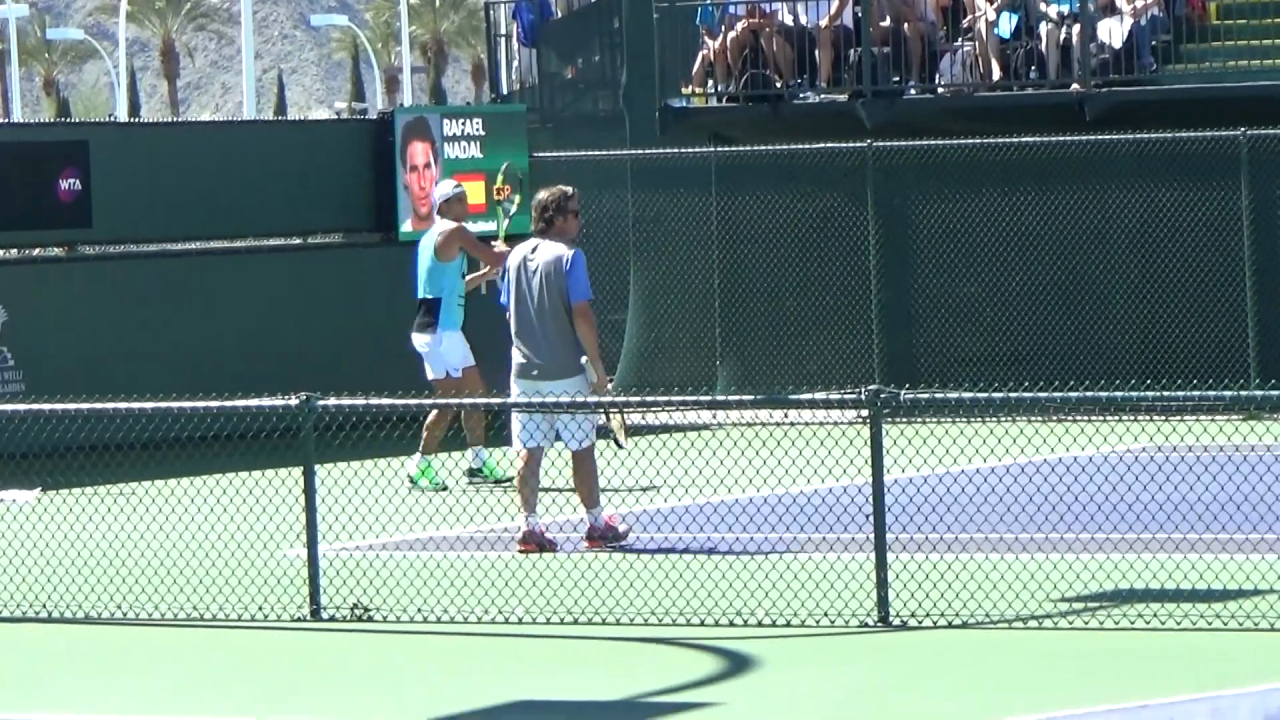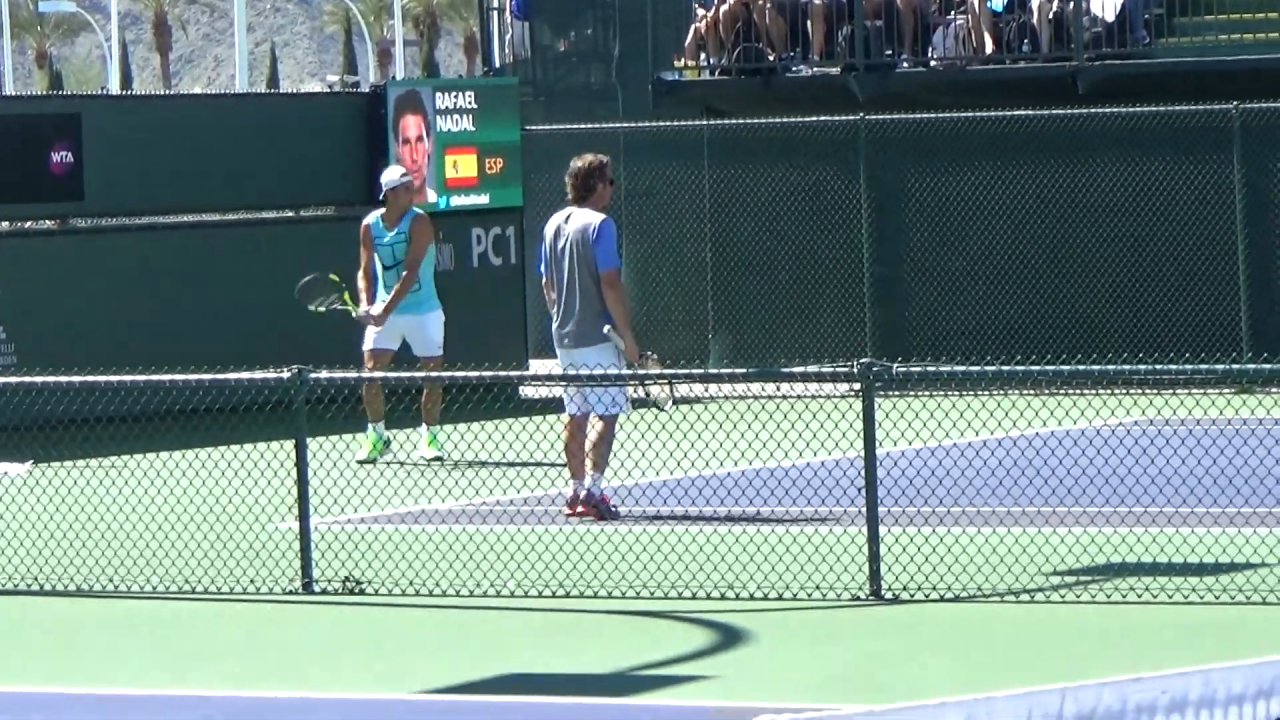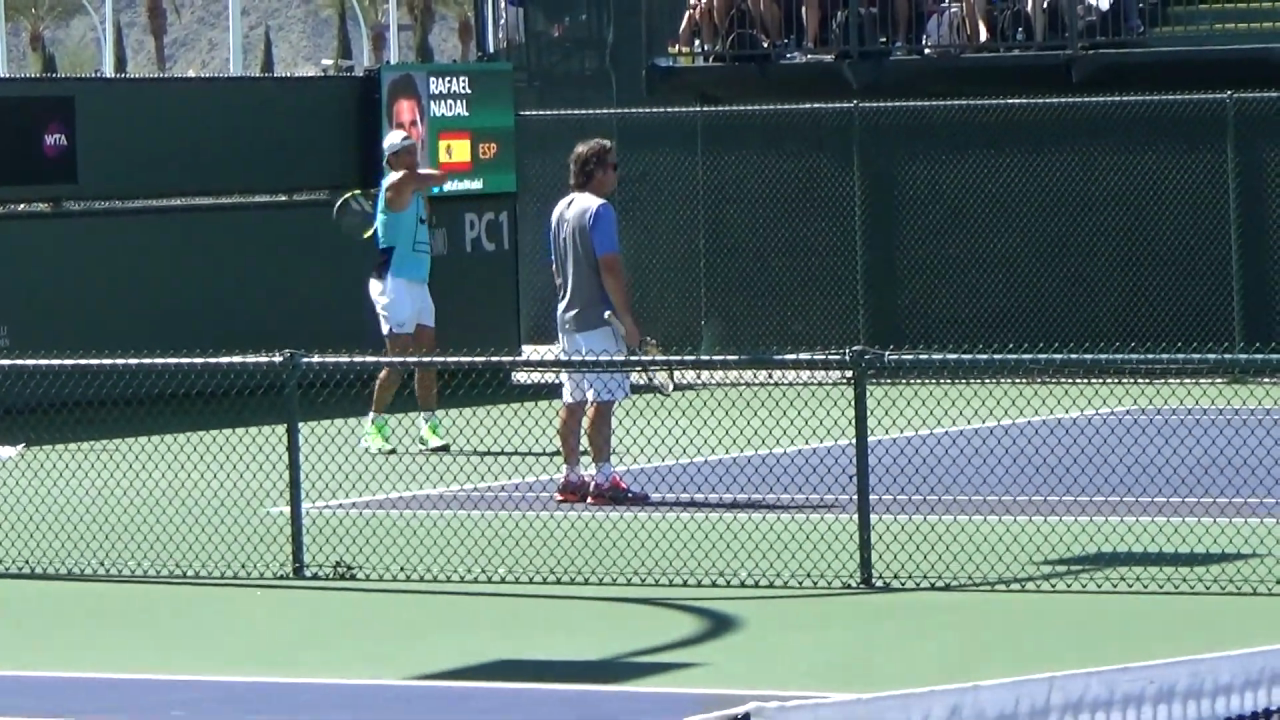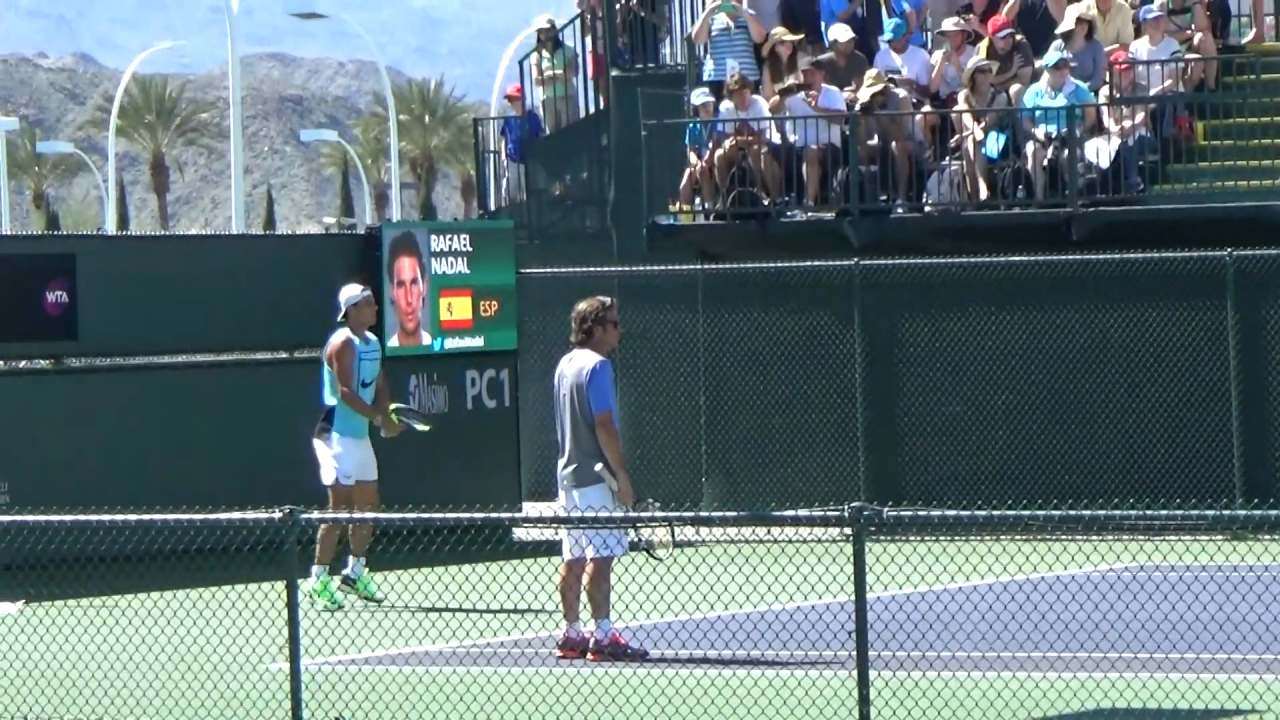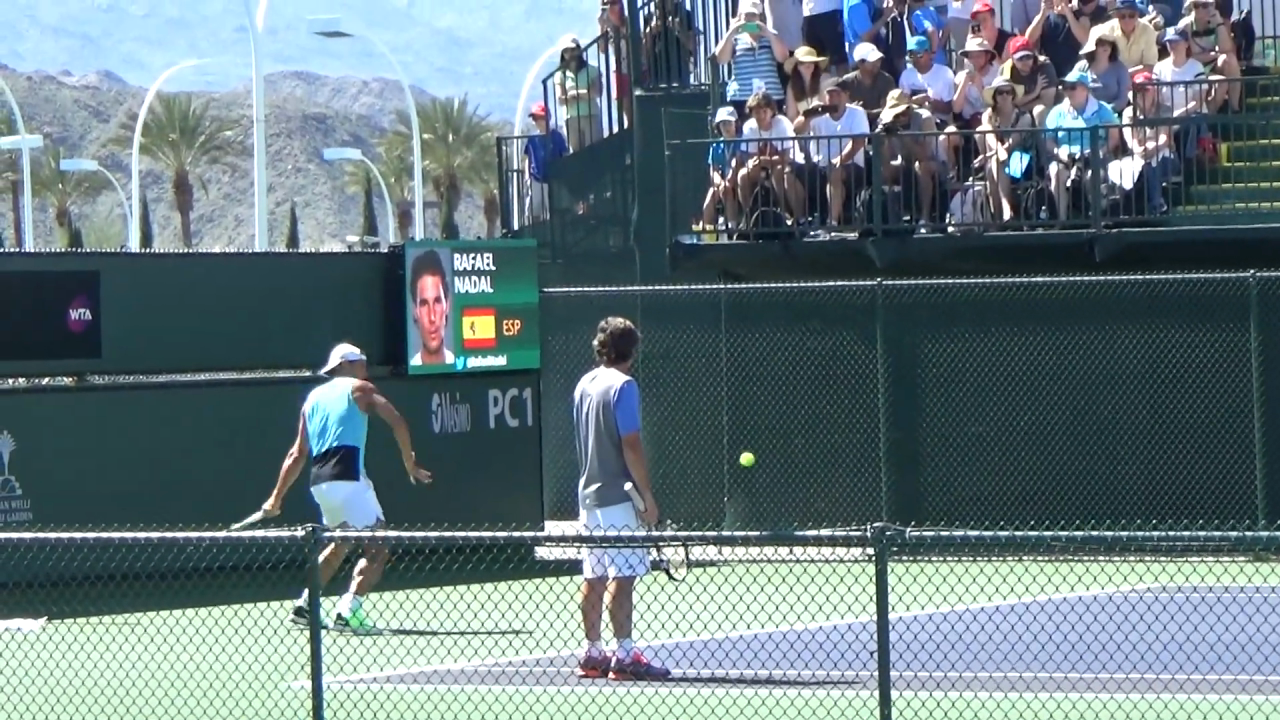
dt=1s
person 1, frame 1
left shoulder: (515, 256)
right shoulder: (569, 256)
right elbow: (582, 316)
right wrist: (598, 367)
left hip: (524, 372)
right hip: (567, 372)
left knee: (529, 451)
right knee: (582, 450)
left ankle: (530, 528)
right ankle: (596, 525)
person 1, frame 2
left shoulder: (553, 224)
right shoulder: (599, 224)
left elbow: (547, 284)
right elbow: (610, 284)
right wrist: (628, 335)
left hip: (565, 336)
right hip: (597, 337)
left knee: (576, 416)
right knee: (605, 415)
left ankle: (578, 492)
right ankle: (592, 494)
person 1, frame 3
left shoulder: (561, 209)
right shoulder: (599, 209)
right elbow: (609, 269)
right wrist: (628, 319)
left hip: (568, 319)
right hip: (598, 322)
left knee: (572, 401)
right knee: (602, 401)
left ankle: (571, 479)
right ankle: (603, 481)
person 1, frame 4
left shoulder: (565, 364)
right shoulder: (597, 366)
right elbow: (604, 426)
right wrist: (622, 475)
left hip: (569, 474)
right hip: (595, 478)
left knee: (573, 558)
right knee: (600, 557)
left ankle: (571, 635)
right ankle: (603, 637)
person 1, frame 5
left shoulder: (584, 384)
right shoulder: (623, 385)
right elbow: (631, 445)
right wrist: (647, 495)
left hip: (590, 492)
right hip: (618, 496)
left knee: (594, 577)
right knee: (623, 577)
left ankle: (593, 654)
right ankle: (625, 657)
person 2, frame 1
left shoulder: (436, 236)
right shoulder: (453, 231)
right elbow: (497, 256)
left wrist: (485, 274)
right wrist: (504, 253)
left hip: (446, 329)
right hip: (438, 331)
left knee: (475, 393)
right knee: (449, 401)
left ankle: (479, 463)
right ankle: (420, 465)
person 2, frame 2
left shoulder: (419, 221)
right shoulder: (369, 225)
left elbow: (410, 272)
right elbow: (365, 272)
left wrist: (387, 310)
right wrist: (366, 305)
left hip: (424, 310)
right hip: (383, 309)
right knee: (371, 373)
left ankle: (430, 438)
right ankle: (377, 437)
person 2, frame 3
left shoulder: (413, 186)
right shoulder: (400, 181)
right elbow: (438, 177)
right wrist: (423, 173)
left hip: (416, 284)
right hip: (394, 283)
left knee: (428, 357)
right knee: (399, 358)
left ankle: (430, 427)
right ankle: (374, 427)
person 2, frame 4
left shoulder: (373, 343)
right shoulder: (342, 343)
left elbow: (380, 389)
right elbow: (345, 392)
left wrist: (385, 419)
right wrist: (380, 418)
left hip: (360, 436)
right hip: (337, 435)
left knee: (368, 506)
right knee: (340, 505)
left ankle: (355, 574)
right ankle: (319, 581)
person 2, frame 5
left shoulder: (313, 398)
right shoulder: (361, 389)
left elbow: (296, 455)
right elbow: (397, 423)
left wrist: (276, 497)
right wrist: (411, 463)
left hip: (320, 482)
right hip: (346, 479)
left knee: (341, 543)
right knee: (376, 548)
left ankle: (306, 603)
right ankle: (349, 609)
